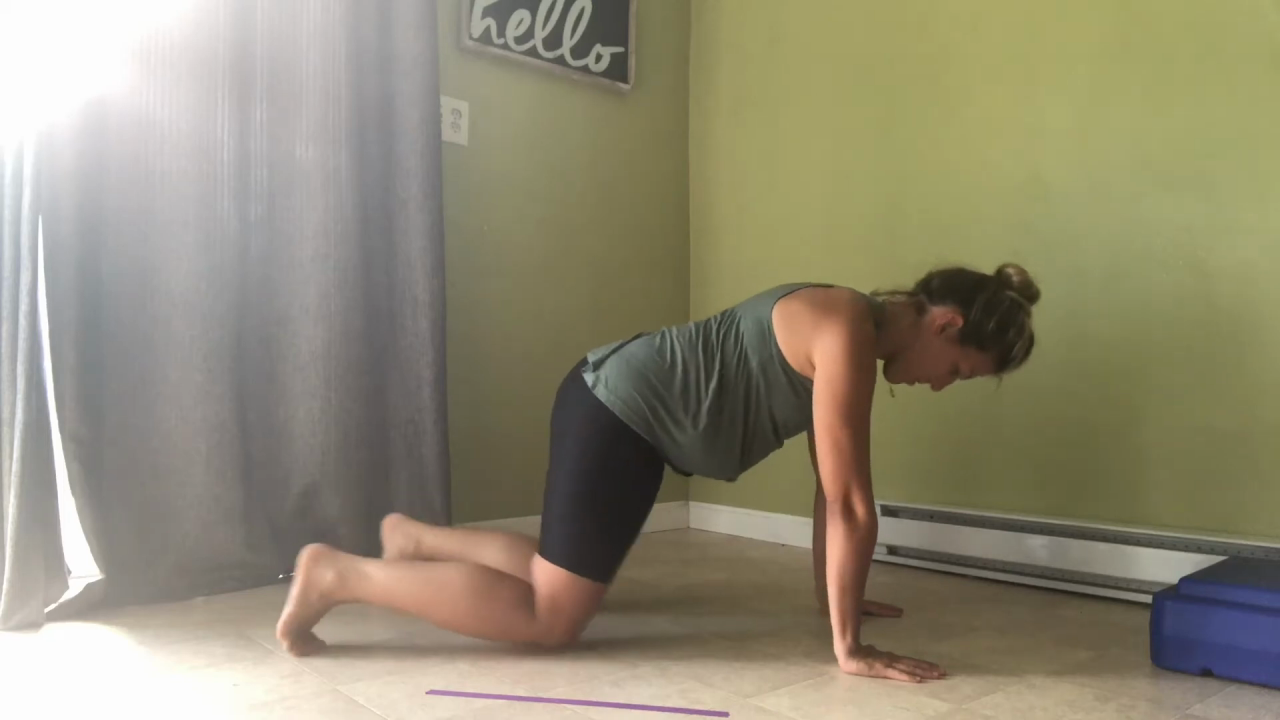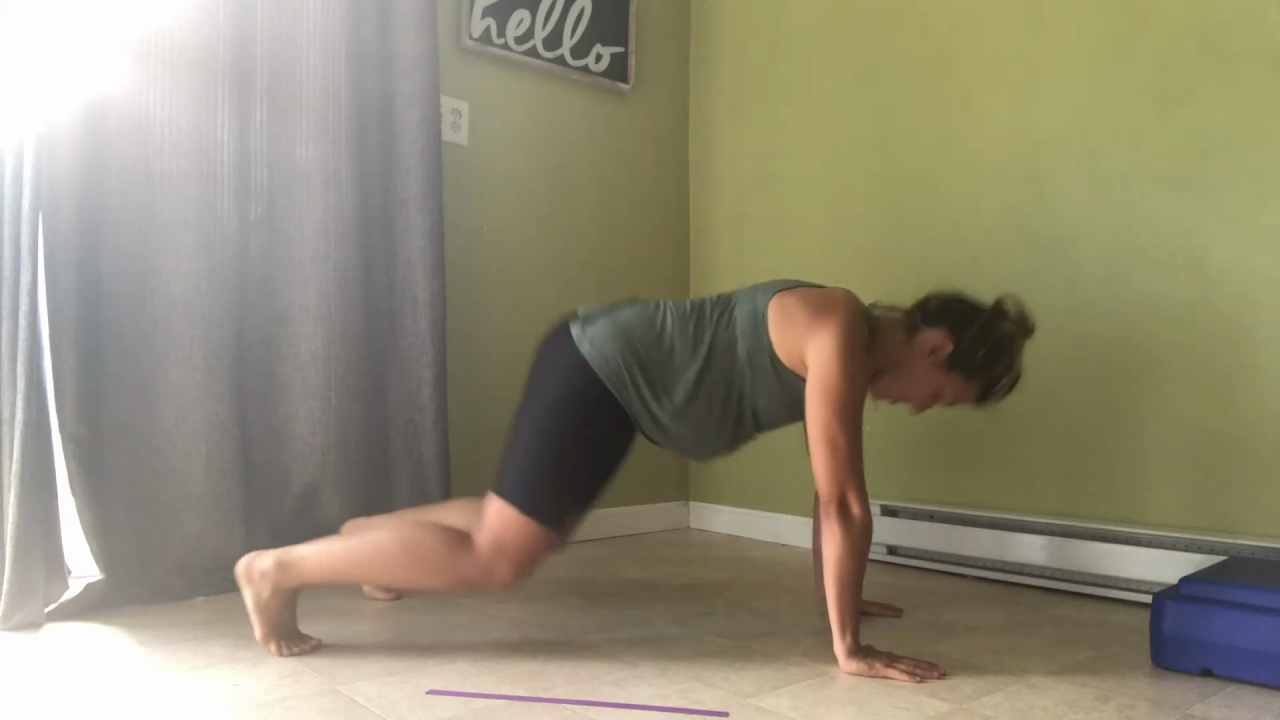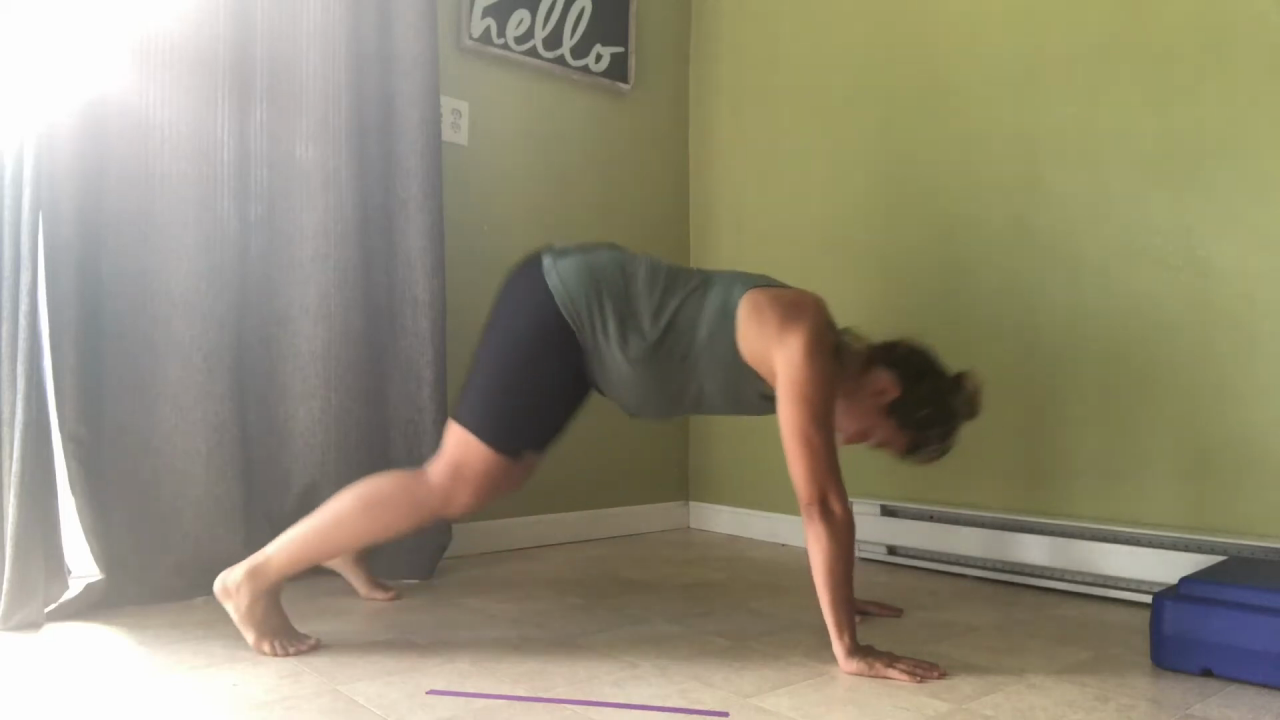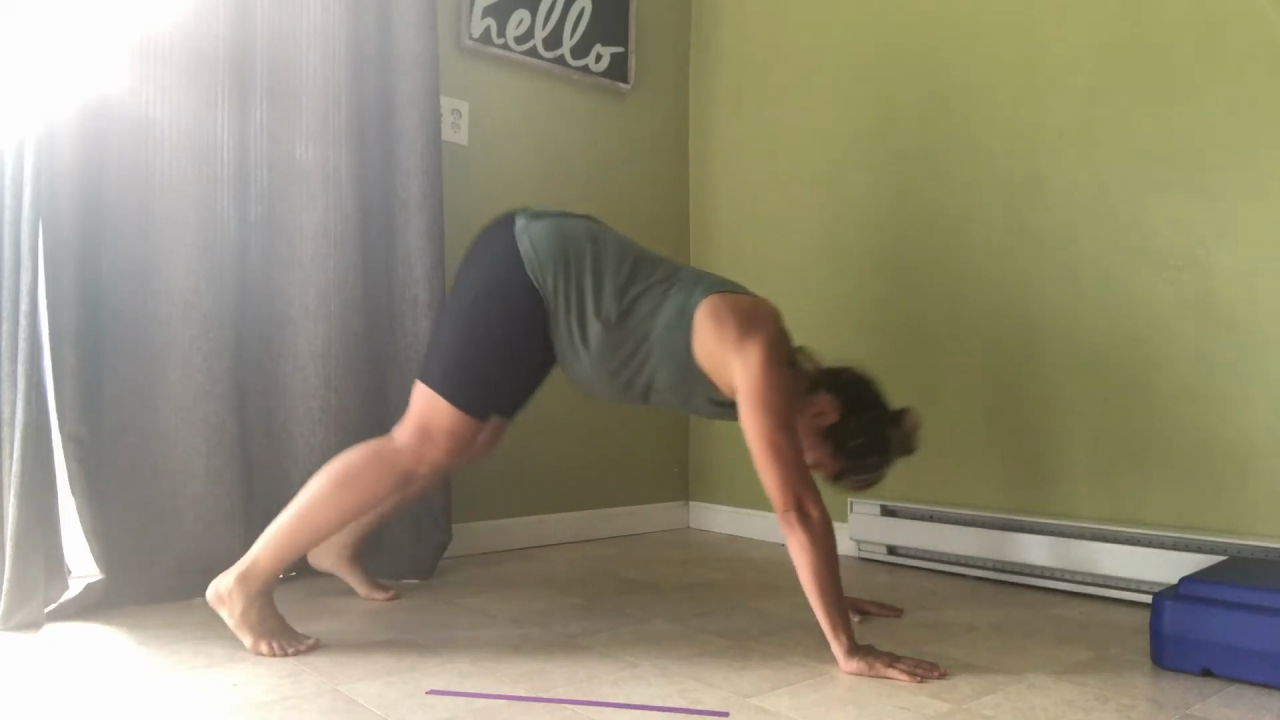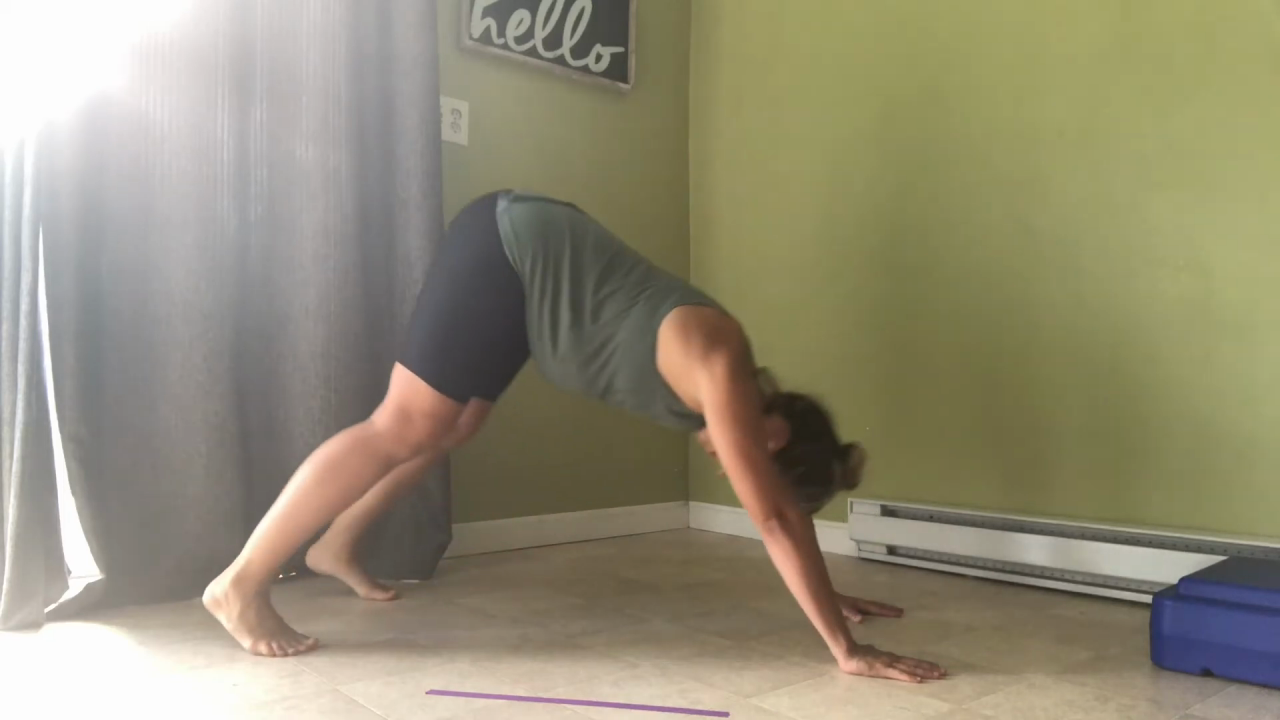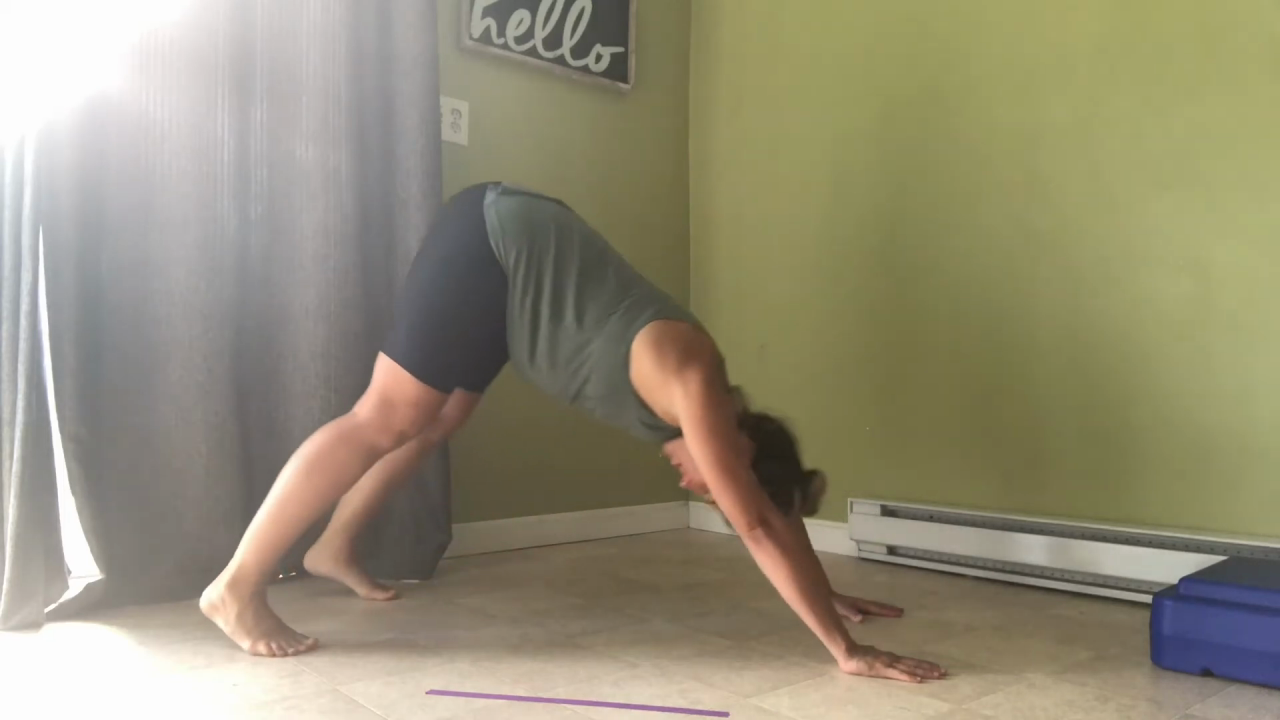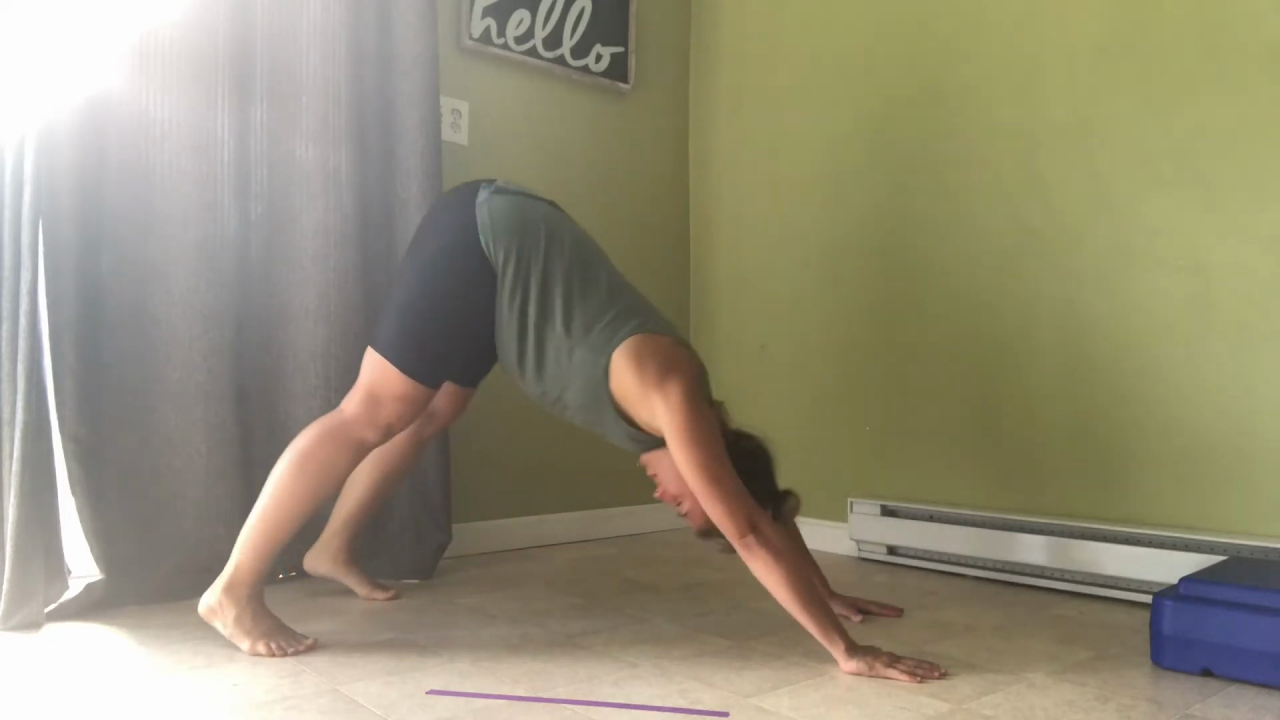
dt=0.2s
person 1, frame 1
left shoulder: (852, 330)
right shoulder: (849, 331)
left elbow: (831, 493)
right elbow: (849, 504)
left wrist: (836, 597)
right wrist: (849, 646)
left hip: (622, 411)
right hip: (618, 413)
left knee: (562, 574)
right knee: (548, 619)
left ankle: (415, 537)
right ankle: (337, 573)
person 1, frame 2
left shoulder: (843, 341)
right shoulder: (842, 332)
left elbow: (829, 496)
right elbow: (843, 503)
left wrist: (838, 596)
right wrist: (846, 645)
left hip: (606, 373)
right hip: (598, 369)
left knee: (530, 528)
right knee: (496, 557)
left ankle: (366, 534)
right ankle: (279, 568)
person 1, frame 3
left shoulder: (811, 357)
right shoulder: (807, 342)
left elbow: (819, 502)
right elbow: (822, 505)
left wrist: (838, 597)
right wrist: (848, 648)
left hip: (579, 314)
right hip: (565, 304)
left knee: (494, 473)
right knee: (454, 483)
left ankle: (343, 542)
right ankle: (254, 578)
person 1, frame 4
left shoulder: (773, 375)
right shoulder: (759, 357)
left elbow: (799, 504)
right elbow: (796, 509)
left wrist: (835, 595)
right wrist: (847, 648)
left hip: (549, 273)
right hip: (530, 268)
left knee: (466, 442)
right knee: (421, 446)
left ankle: (339, 545)
right ankle: (245, 582)
person 1, frame 5
left shoulder: (735, 389)
right shoulder: (719, 370)
left elbow: (779, 506)
right elbow: (773, 518)
left wrist: (830, 597)
right wrist: (846, 649)
left hip: (526, 254)
right hip: (506, 248)
left knee: (449, 428)
right knee: (402, 429)
left ankle: (336, 546)
right ankle: (240, 585)
person 1, frame 6
left shoulder: (702, 402)
right shoulder: (692, 384)
left elbow: (771, 512)
right elbow: (757, 526)
left wrist: (829, 598)
right wrist: (844, 649)
left hip: (510, 249)
right hip: (490, 241)
left knee: (436, 420)
right knee: (384, 421)
left ankle: (334, 549)
right ankle: (236, 588)
person 1, frame 7
left shoulder: (682, 405)
right shoulder: (671, 397)
left elbow: (759, 514)
right elbow: (749, 532)
left wrist: (829, 598)
right wrist: (844, 649)
left hip: (500, 247)
right hip: (480, 239)
left knee: (429, 415)
right knee: (371, 416)
left ankle: (333, 550)
right ankle: (233, 591)
